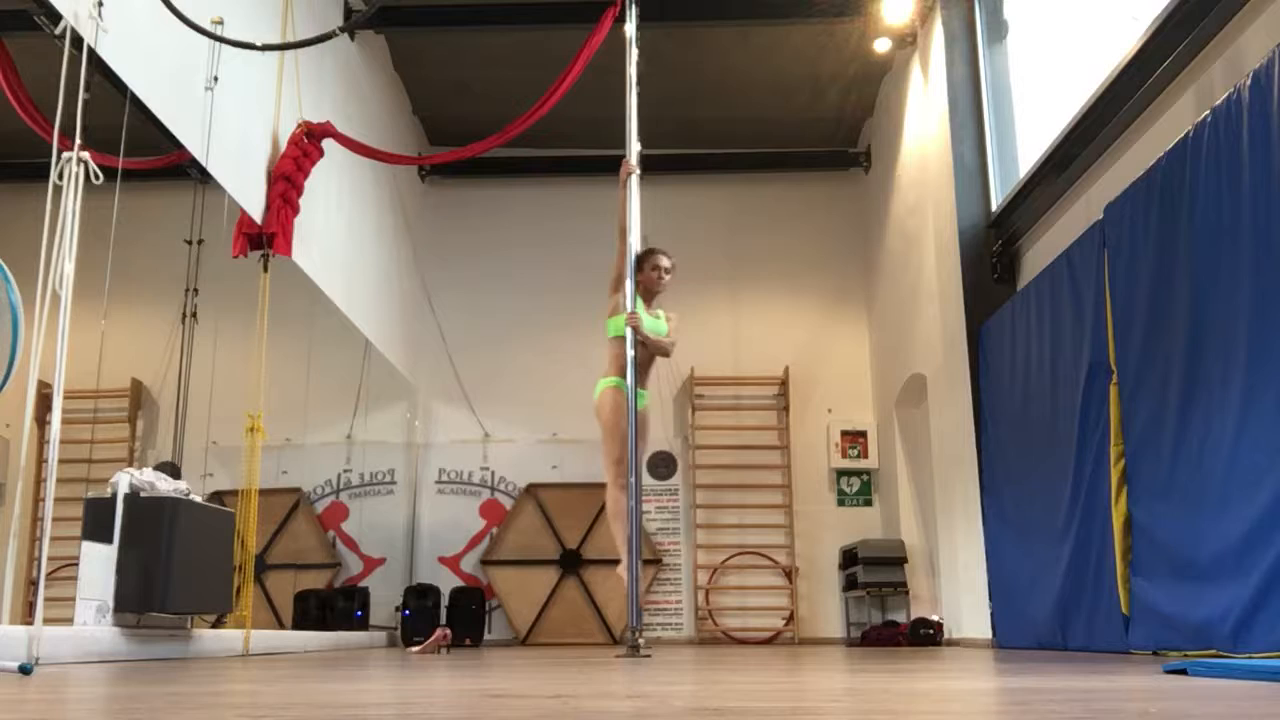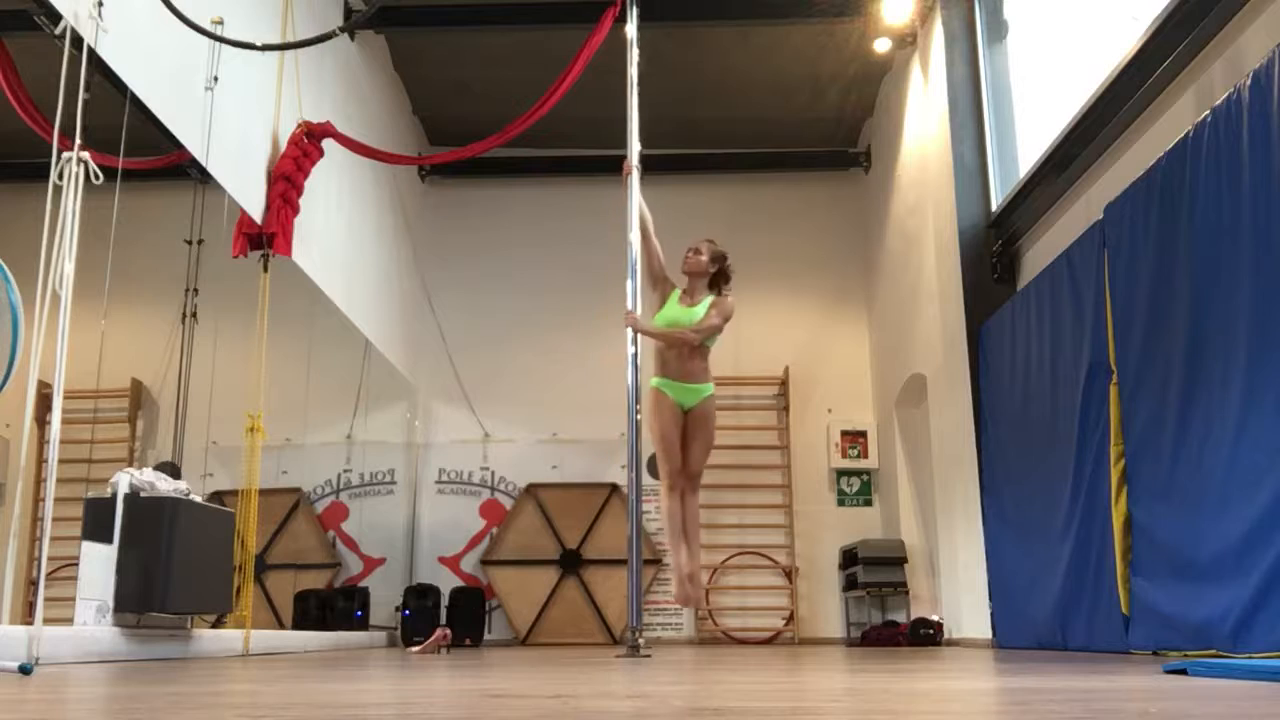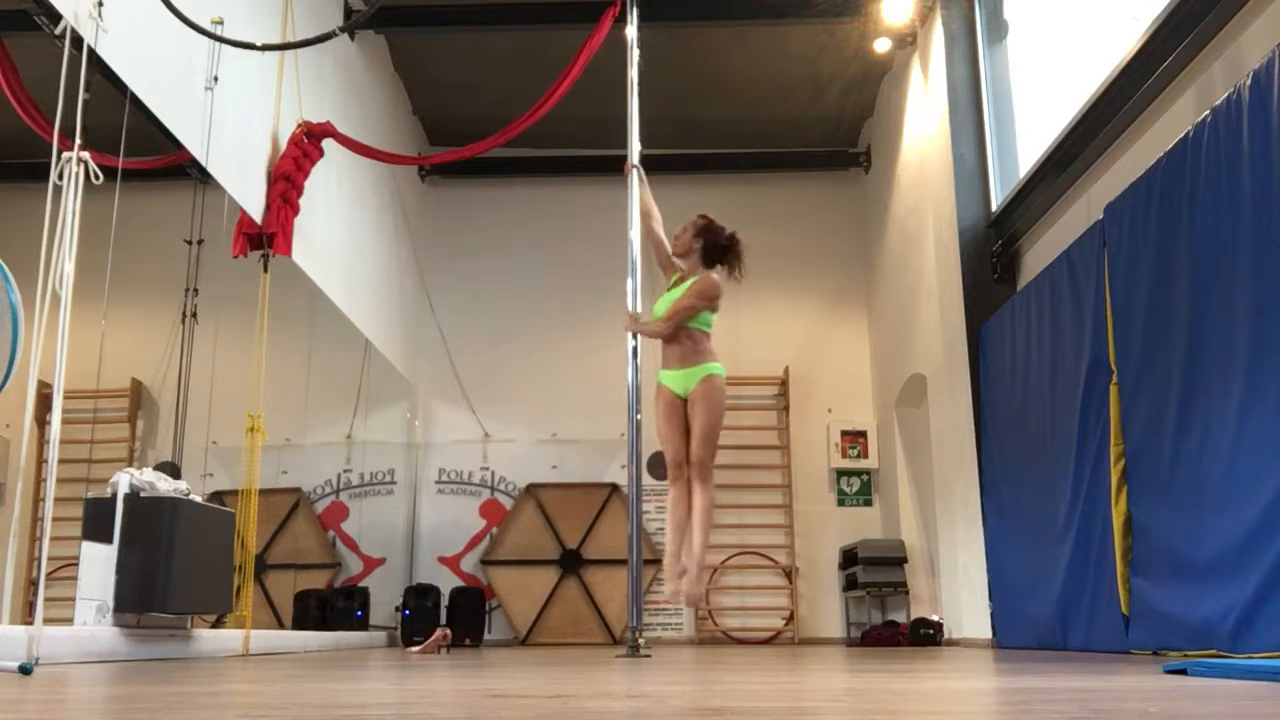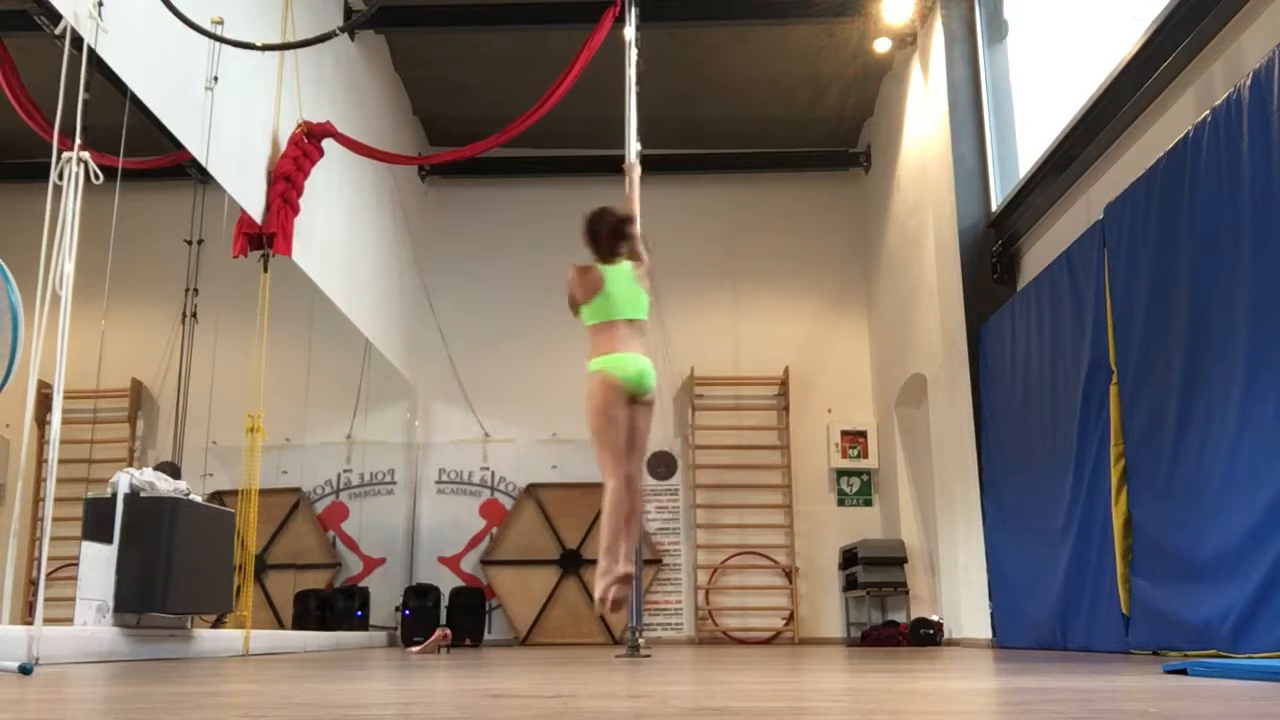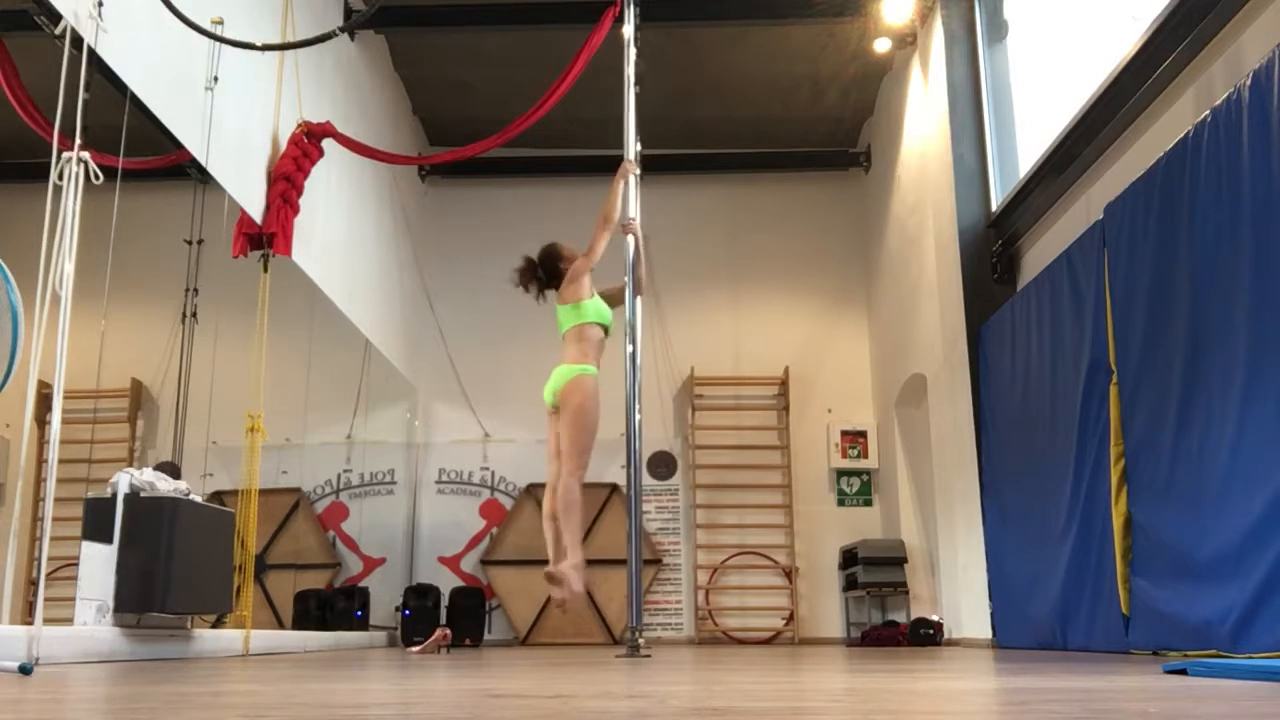
dt=0.4s
person 1, frame 1
left shoulder: (667, 317)
right shoulder: (622, 295)
left elbow: (667, 348)
right elbow: (623, 243)
left wrist: (642, 332)
right wrist: (625, 187)
left hip: (640, 400)
right hip: (614, 391)
left knee: (626, 480)
right knee: (619, 478)
left ankle: (628, 561)
right ankle: (628, 562)
person 1, frame 2
left shoulder: (722, 305)
right shoulder: (667, 292)
left elbow: (692, 338)
right elbow: (648, 236)
left wrist: (646, 328)
left hip: (701, 395)
right hip: (665, 391)
left knee: (691, 482)
right knee: (671, 480)
left ankle: (695, 568)
right ankle: (680, 570)
person 1, frame 3
left shoulder: (709, 280)
right shoulder: (675, 274)
left elbow: (666, 328)
right elbow: (652, 229)
left wrist: (636, 326)
right wrist: (641, 183)
left hip: (703, 377)
right hip: (669, 380)
left knee: (699, 471)
right knee: (677, 472)
left ankle: (695, 566)
right ankle: (676, 564)
person 1, frame 4
left shoulder: (578, 276)
right shoulder: (639, 267)
right elbow: (635, 239)
left hip: (607, 371)
right hip: (643, 371)
left knee: (614, 472)
right knee: (633, 472)
left ankle: (608, 566)
right ankle: (625, 563)
person 1, frame 5
left shoulder: (595, 299)
right shoulder: (573, 280)
left elbow: (635, 285)
right elbow: (604, 227)
left wrist: (636, 238)
right wrist: (622, 178)
left hip: (568, 385)
right hip: (578, 380)
left knee: (564, 475)
right knee: (569, 473)
left ankle: (560, 562)
right ankle: (569, 560)
